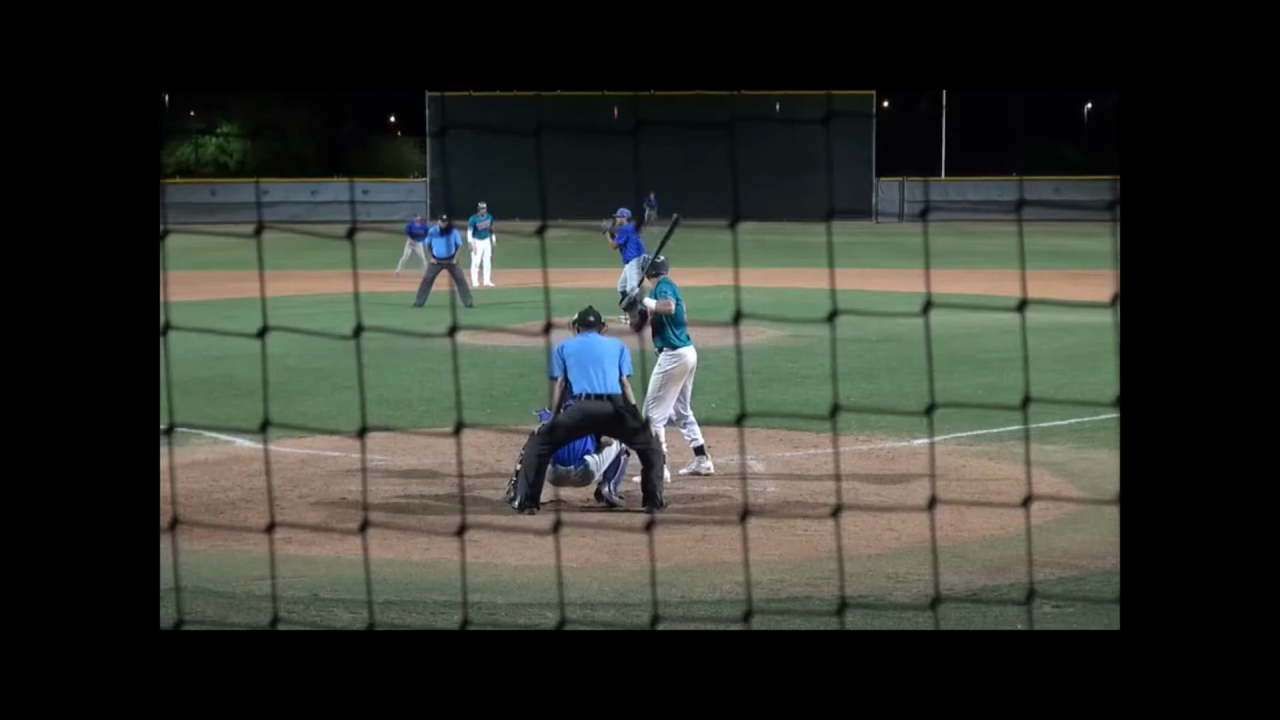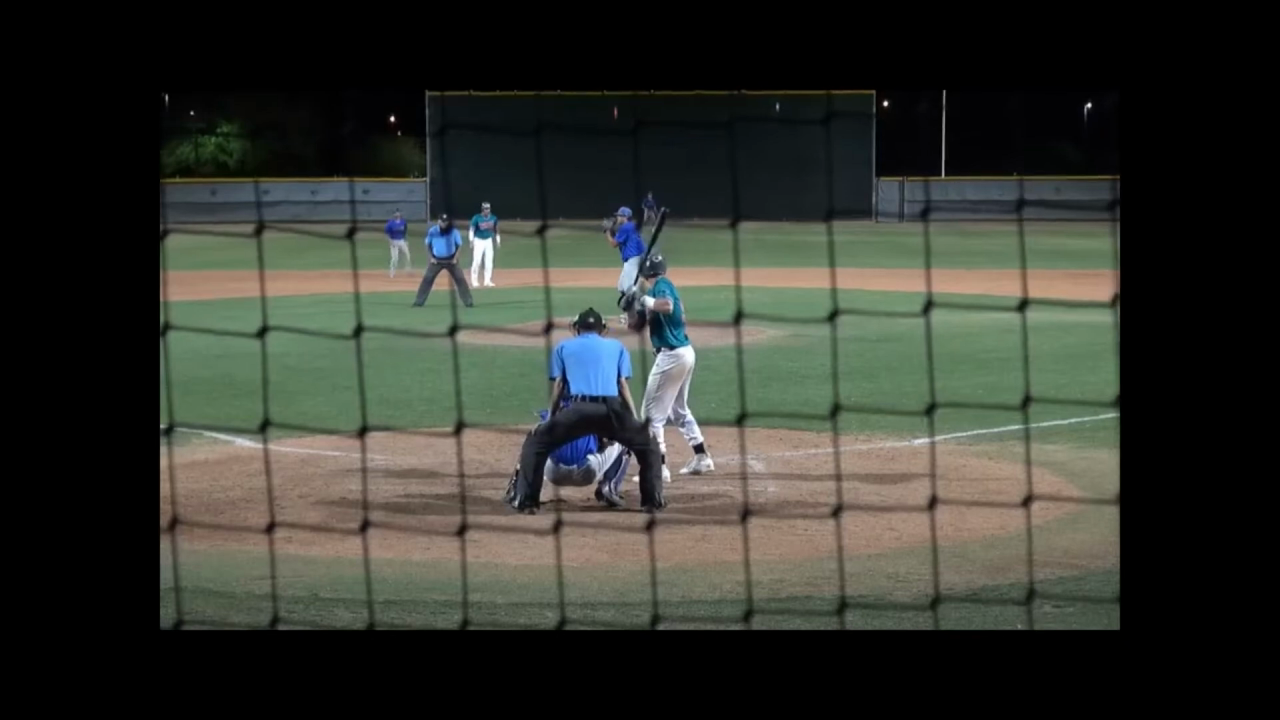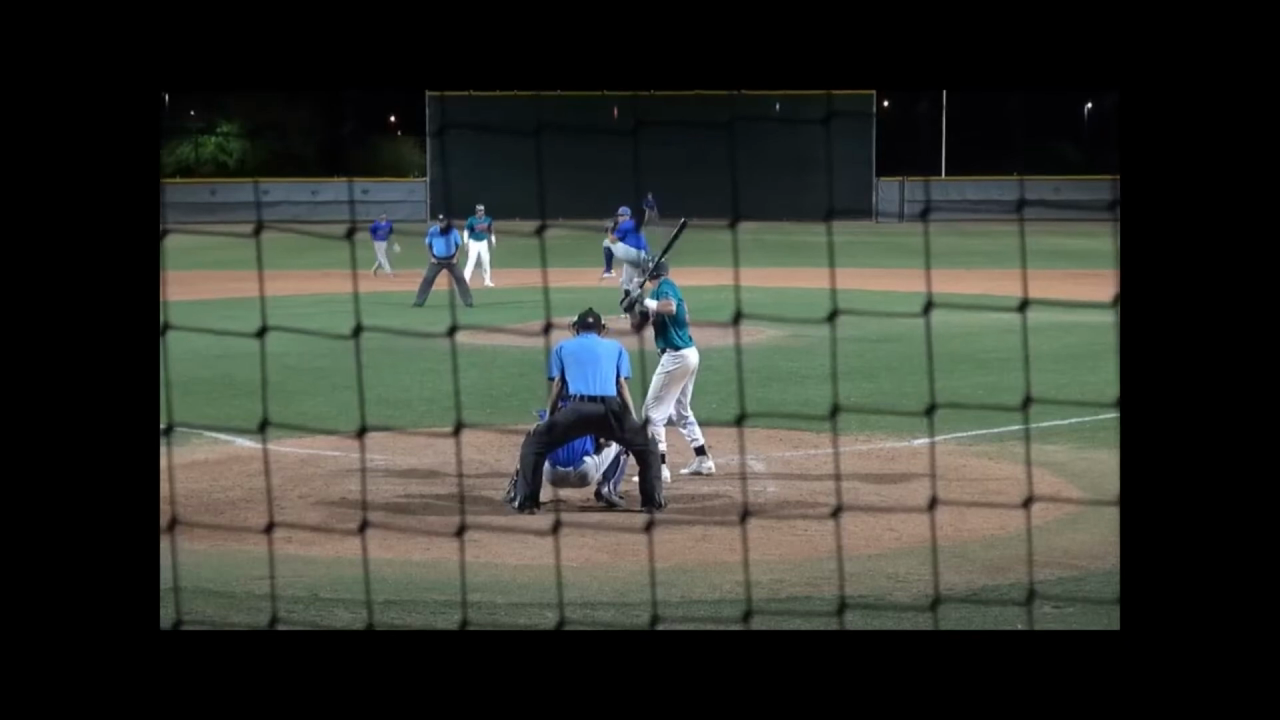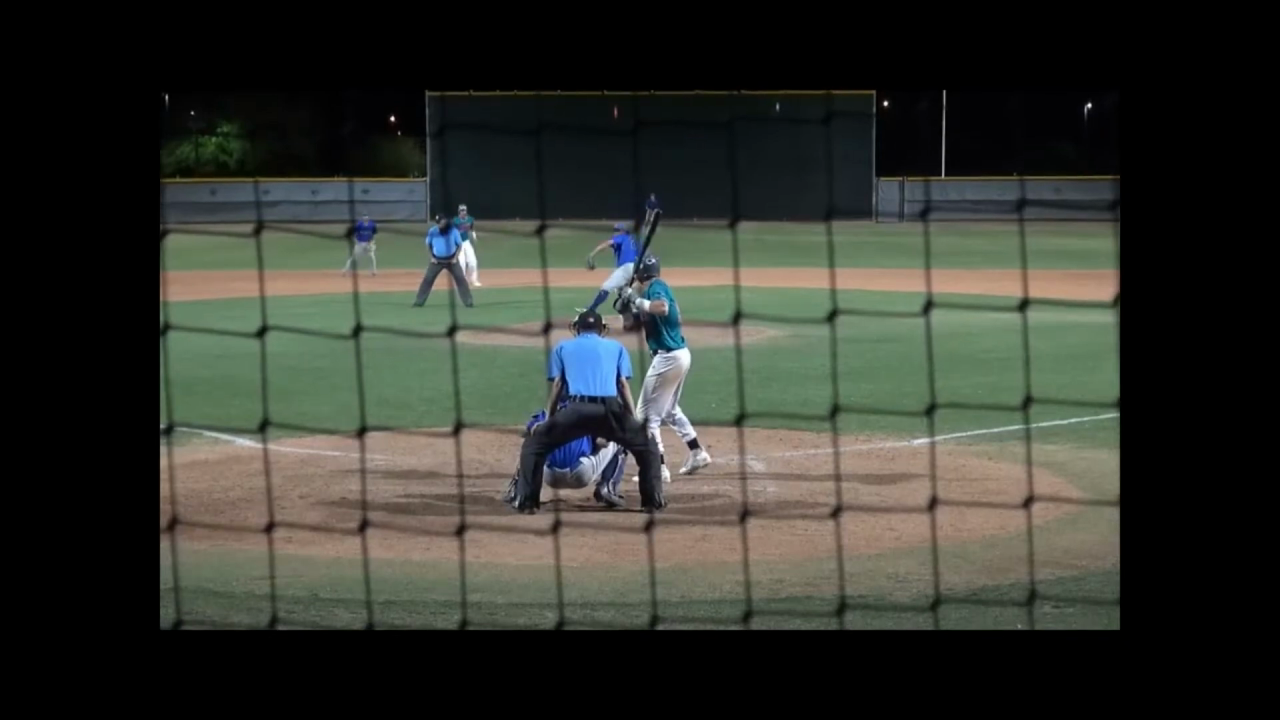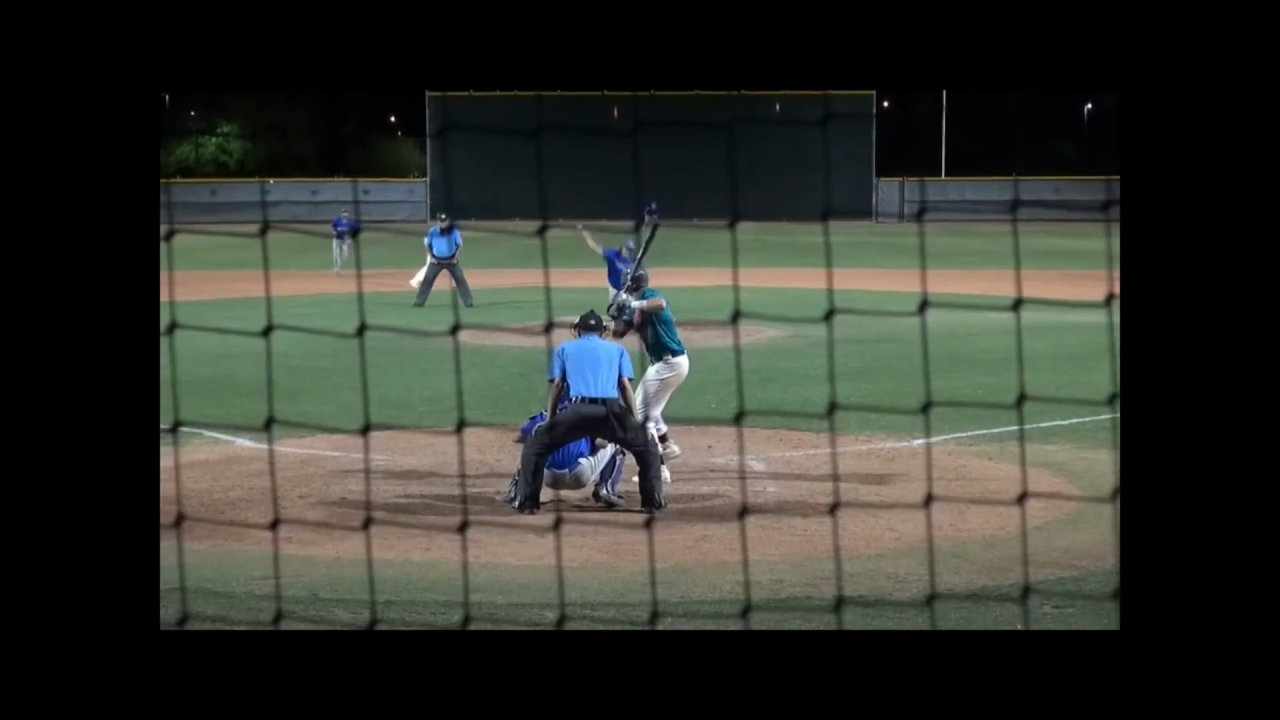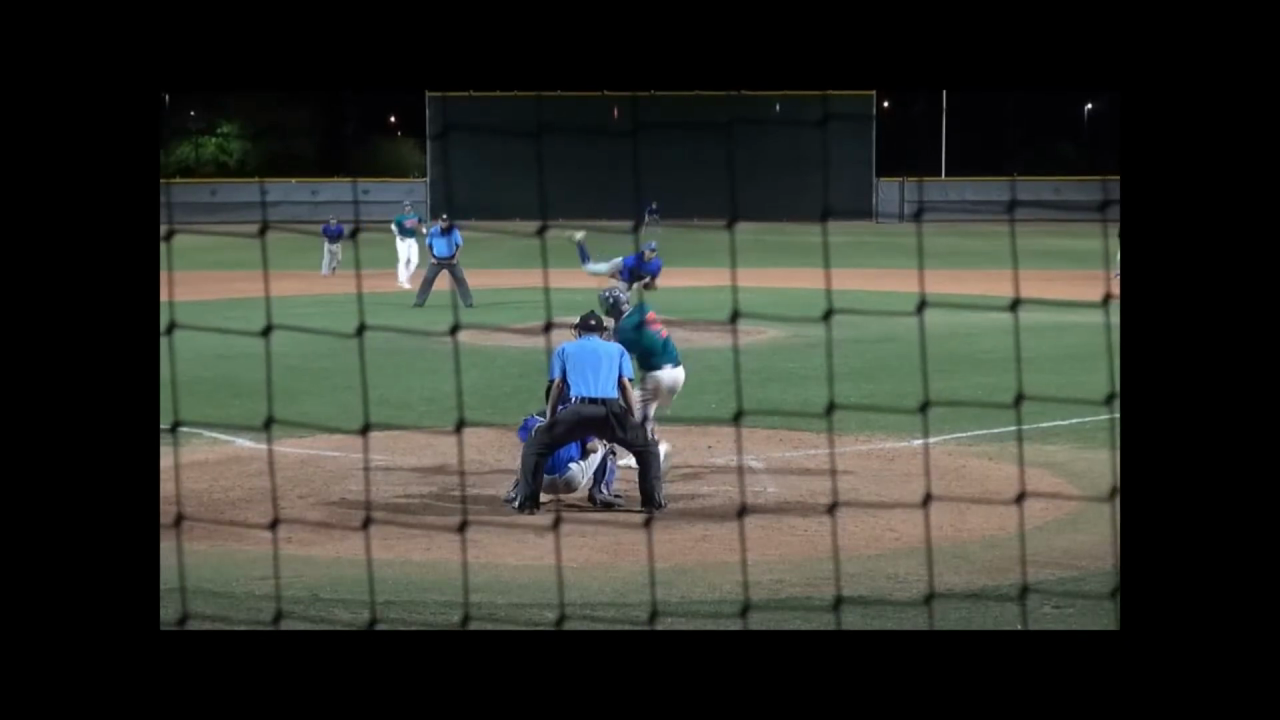
dt=0.4s
person 1, frame 1
left shoulder: (663, 286)
right shoulder: (658, 288)
left elbow: (669, 308)
right elbow: (637, 326)
left wrist: (643, 300)
right wrist: (634, 304)
left hip: (674, 355)
right hip: (685, 353)
left knee: (653, 411)
right knee: (680, 410)
right ankle: (701, 460)
person 1, frame 2
left shoulder: (661, 285)
right shoulder: (656, 288)
left elbow: (667, 307)
right elbow: (635, 326)
left wrist: (643, 297)
right wrist: (632, 303)
left hip: (671, 355)
right hip: (684, 353)
left knee: (652, 412)
right knee: (678, 409)
left ankle: (659, 468)
right ankle: (701, 458)
person 1, frame 3
left shoulder: (665, 286)
right shoulder: (660, 289)
left elbow: (670, 308)
right elbow: (637, 326)
left wrist: (644, 300)
right wrist: (633, 305)
left hip: (676, 356)
right hip: (688, 354)
left knee: (653, 411)
right knee: (680, 410)
left ankle: (659, 468)
right ankle: (703, 460)
person 1, frame 4
left shoulder: (656, 287)
right shoulder: (650, 291)
left elbow: (662, 309)
left wrist: (637, 300)
right wrist: (627, 304)
left hip: (668, 358)
right hip: (679, 355)
left knee: (647, 413)
right knee: (669, 409)
left ankle: (659, 469)
right ankle: (697, 453)
person 1, frame 5
left shoulder: (647, 296)
right shoulder: (632, 309)
left elbow: (660, 304)
right elbow: (618, 333)
left wrist: (630, 303)
right wrist: (617, 311)
left hip: (671, 363)
right hip: (661, 362)
left knee: (643, 414)
right knee: (646, 407)
right ankle: (666, 446)
person 1, frame 6
left shoulder: (622, 329)
right shoulder: (643, 310)
left hip: (656, 376)
right hip: (677, 371)
left knee: (640, 417)
right knee: (647, 416)
left ankle: (657, 453)
person 2, frame 1
left shoulder: (564, 346)
right shoulder: (617, 345)
left elbow: (560, 385)
right elbow: (625, 383)
left wrist: (553, 418)
right wrist: (638, 418)
left hip: (581, 408)
right hip: (613, 408)
left knee: (537, 444)
right knee: (649, 445)
left ankle: (525, 501)
right ankle: (654, 501)
person 2, frame 2
left shoulder: (563, 347)
right shoulder: (617, 346)
left elbow: (558, 384)
right elbow: (623, 385)
left wrist: (550, 418)
right wrist: (636, 420)
left hip: (578, 409)
right hip: (610, 409)
left knee: (535, 443)
right knee: (647, 445)
left ankle: (525, 500)
right ankle: (653, 500)
person 2, frame 3
left shoulder: (562, 347)
right shoulder: (616, 347)
left elbow: (557, 385)
right elbow: (622, 385)
left wrist: (548, 419)
right wrist: (635, 421)
left hip: (576, 409)
right hip: (609, 409)
left knee: (534, 444)
right knee: (646, 446)
left ankle: (525, 501)
right ankle: (653, 501)
person 2, frame 4
left shoulder: (562, 347)
right shoulder: (616, 347)
left elbow: (557, 384)
right elbow: (623, 384)
left wrist: (548, 420)
right wrist: (635, 421)
left hip: (576, 409)
right hip: (609, 409)
left knee: (534, 443)
right knee: (646, 445)
left ankle: (525, 501)
right ankle: (653, 500)
person 2, frame 5
left shoulder: (564, 348)
right shoulder: (617, 349)
left elbow: (557, 384)
right elbow: (625, 385)
left wrist: (549, 419)
right wrist: (636, 421)
left hip: (577, 410)
right hip: (610, 411)
left knee: (535, 445)
right knee: (647, 446)
left ankle: (525, 501)
right ankle: (653, 501)
person 2, frame 6
left shoulder: (565, 349)
right shoulder: (617, 349)
left elbow: (557, 385)
right elbow: (625, 385)
left wrist: (549, 419)
right wrist: (635, 420)
left hip: (577, 410)
right hip: (610, 410)
left knee: (535, 446)
right knee: (646, 446)
left ankle: (526, 501)
right ankle: (653, 501)
